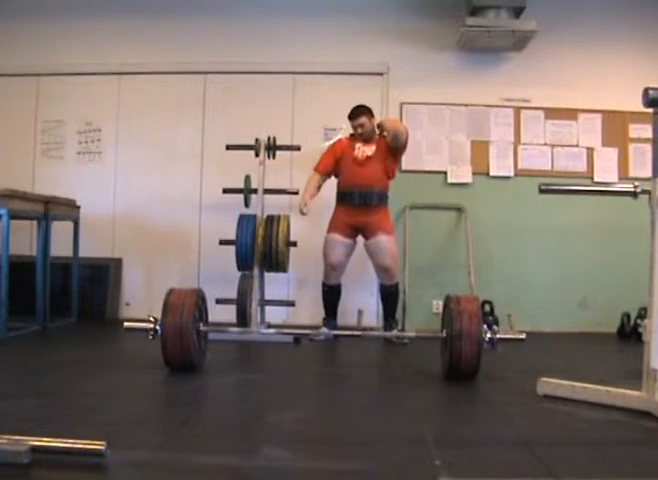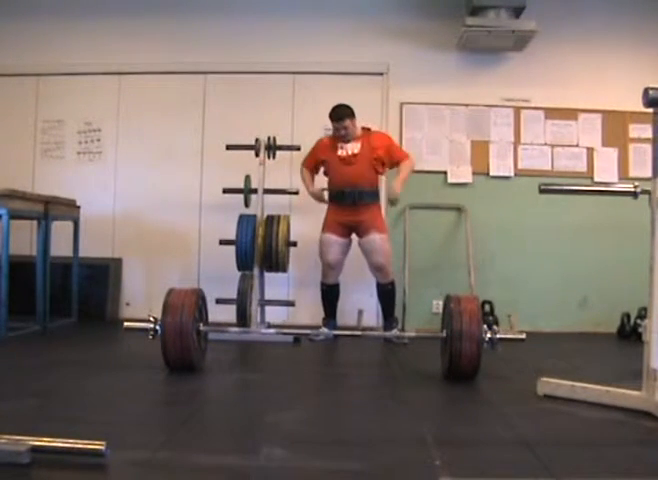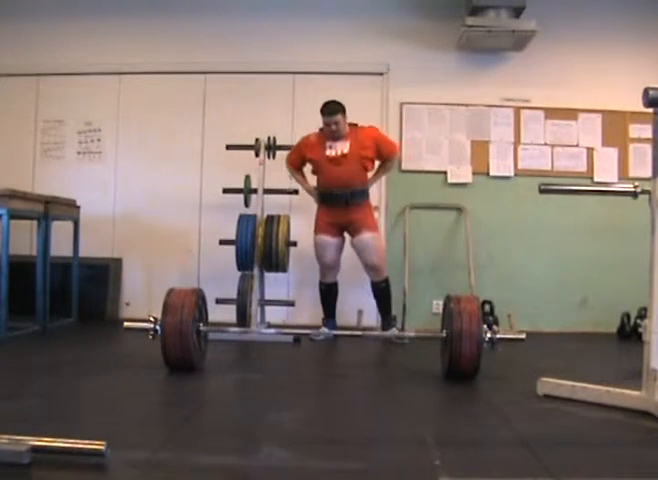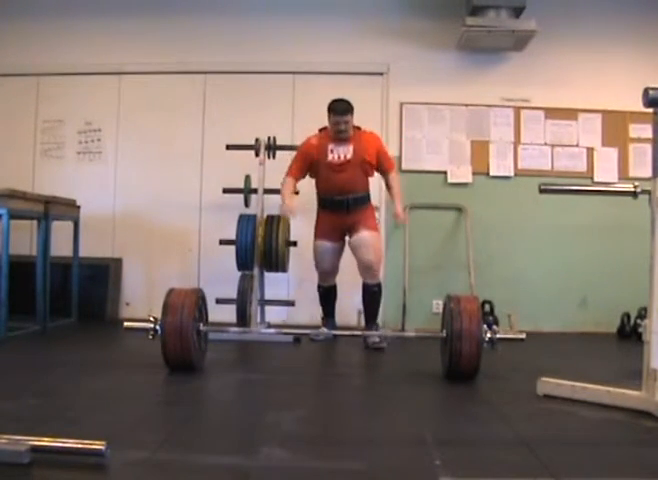
dt=0.4s
person 1, frame 1
left shoulder: (389, 146)
right shoulder: (340, 146)
left elbow: (401, 131)
right elbow: (319, 173)
left wrist: (384, 125)
right wrist: (306, 197)
left hip: (377, 214)
right hip: (344, 213)
left knee: (388, 270)
right knee: (331, 269)
left ankle: (390, 326)
right ankle: (329, 324)
person 1, frame 2
left shoulder: (379, 140)
right shoulder: (324, 144)
left elbow: (406, 161)
right elbow: (306, 167)
left wrist: (397, 184)
right wrist: (311, 188)
left hip: (369, 211)
right hip: (336, 212)
left knee: (383, 269)
right knee: (329, 268)
left ankle: (390, 325)
right ankle: (329, 324)
person 1, frame 3
left shoulder: (368, 135)
right shoulder: (310, 142)
left elbow: (393, 154)
right elbow: (291, 163)
left wrist: (372, 180)
right wrist: (307, 187)
left hip: (360, 210)
right hip: (327, 213)
left knee: (376, 267)
right knee: (327, 269)
left ankle: (388, 324)
right ankle: (329, 324)
person 1, frame 4
left shoulder: (370, 141)
right shoulder: (312, 144)
left elbow: (390, 171)
right elbow: (291, 175)
left wrist: (397, 203)
right wrist: (287, 199)
left hip: (361, 213)
right hip: (327, 215)
left knee: (370, 267)
right knee: (325, 273)
left ankle: (372, 328)
right ankle: (328, 324)
